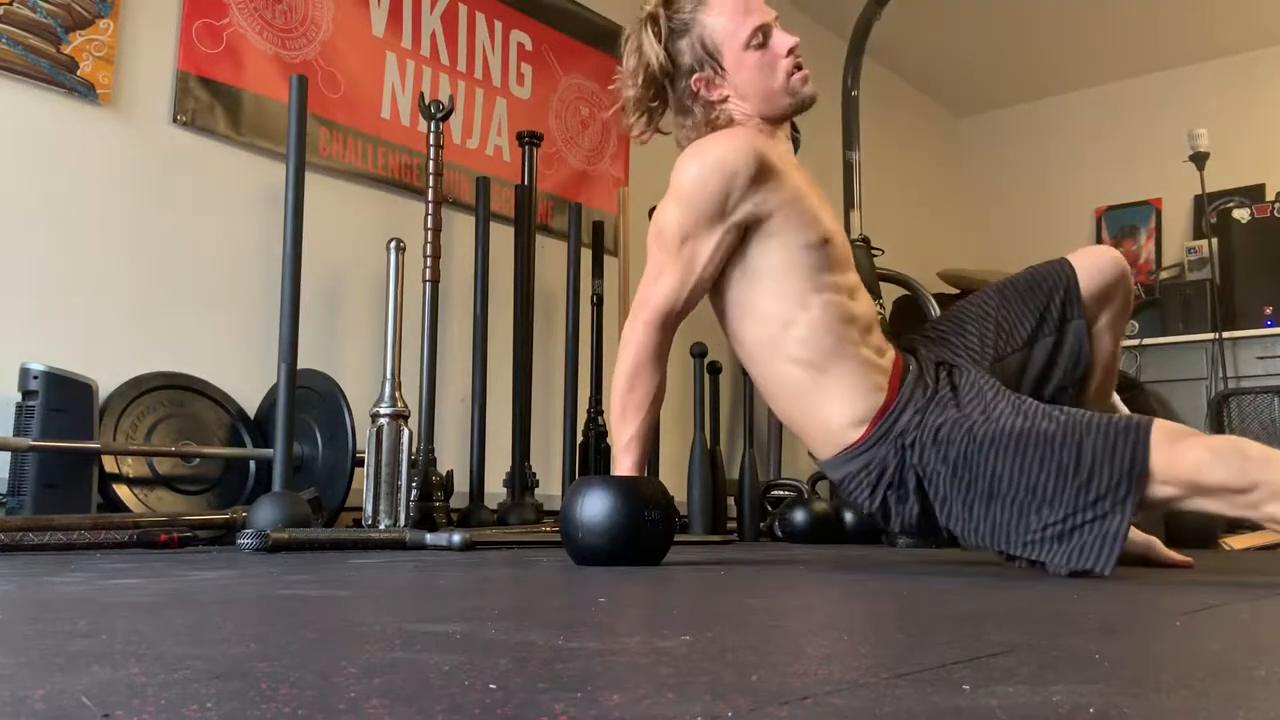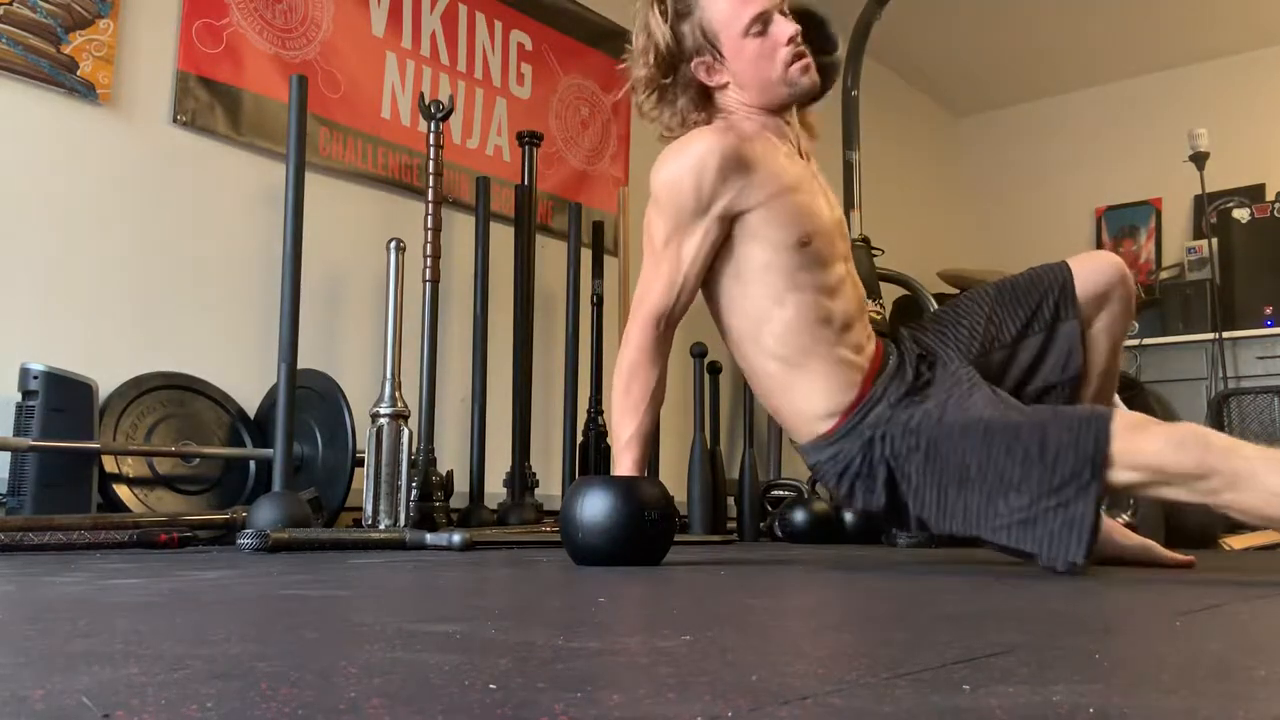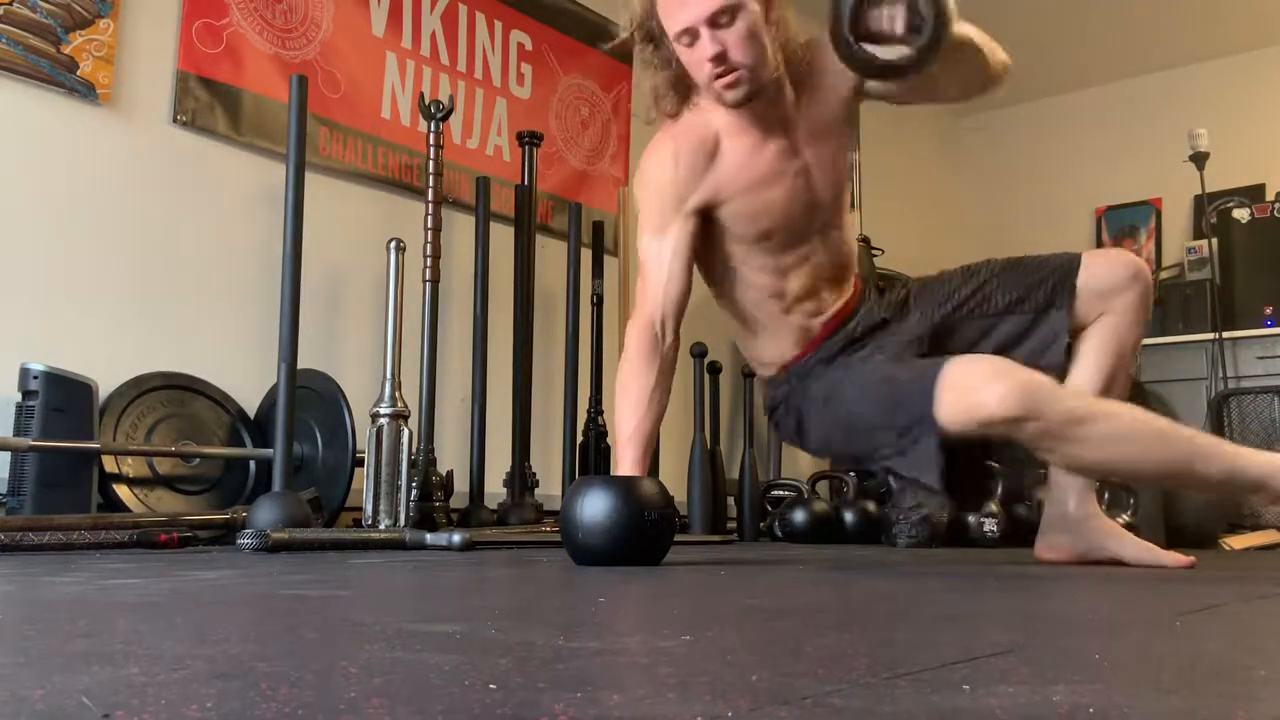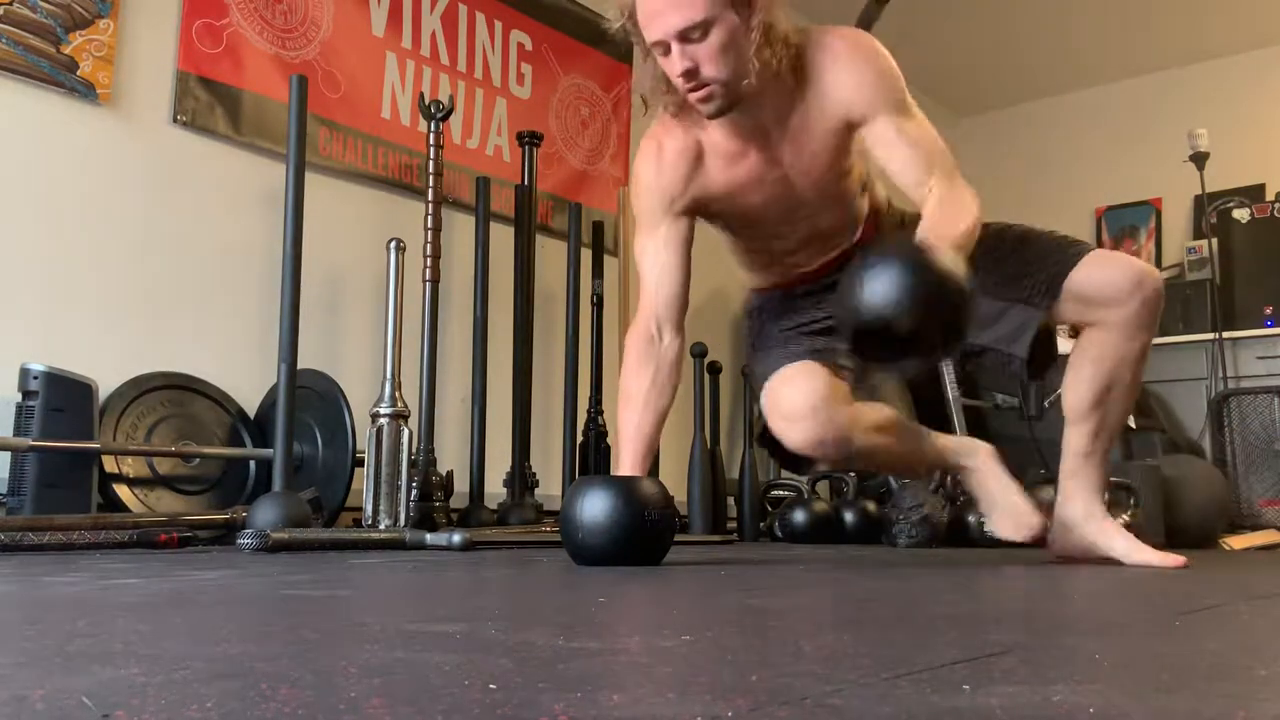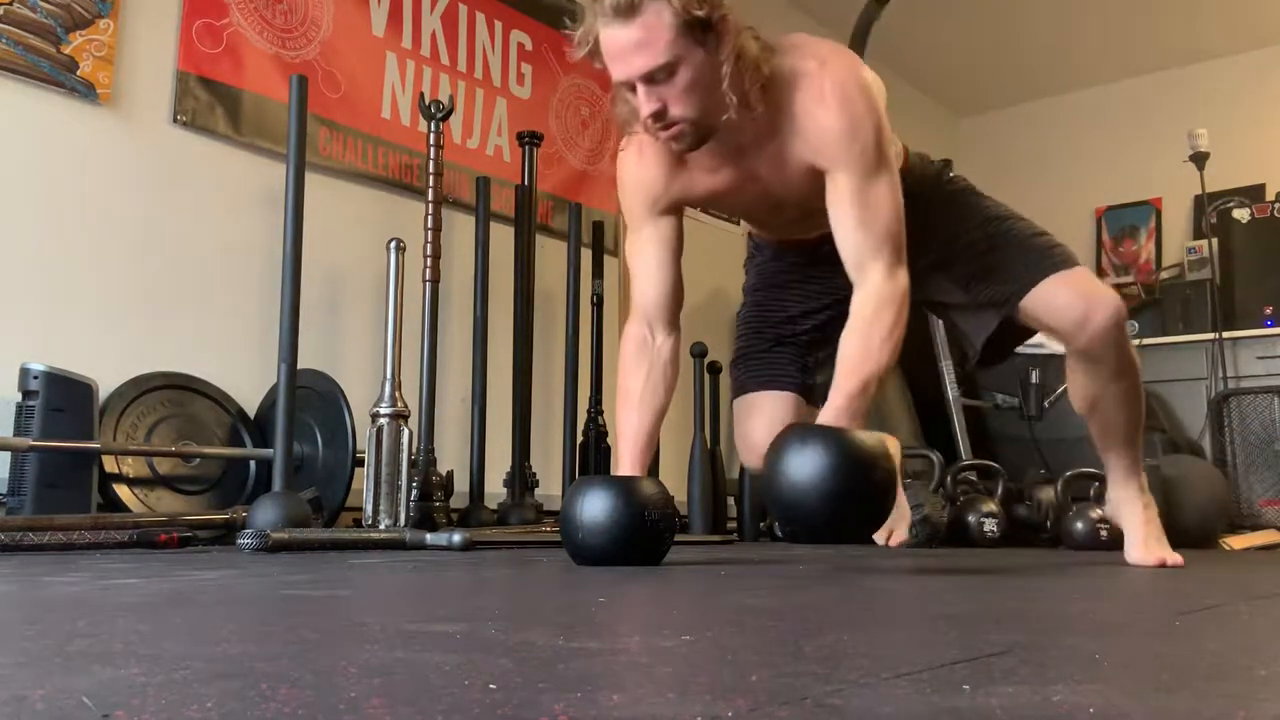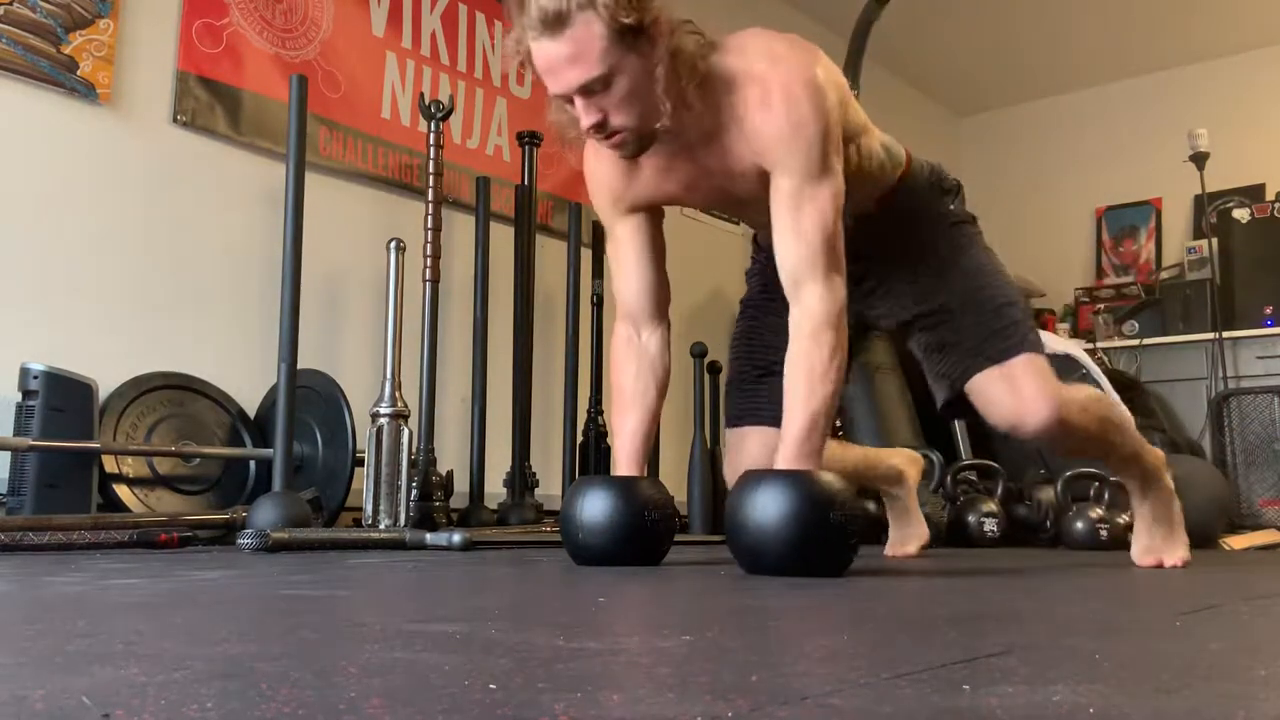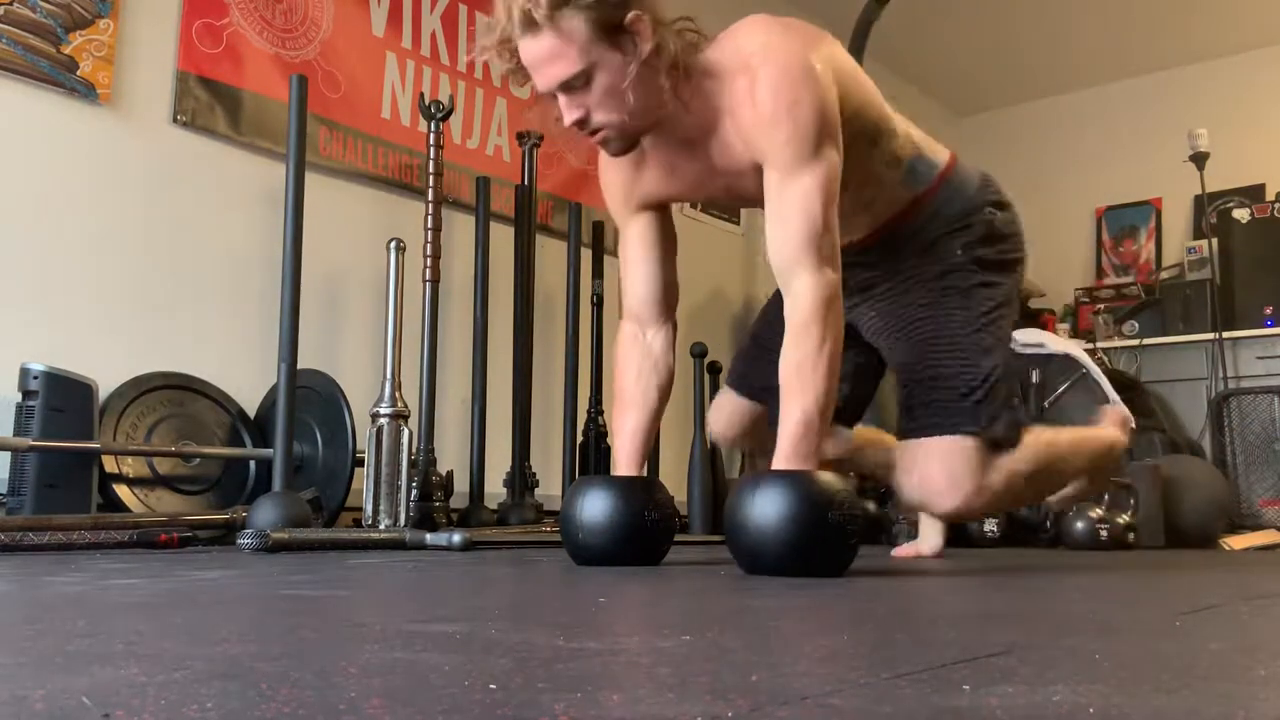
dt=0.3s
person 1, frame 1
left shoulder: (761, 158)
right shoulder: (726, 161)
right elbow: (650, 320)
right wrist: (626, 485)
left hip: (917, 378)
right hip: (904, 446)
left knee: (1103, 272)
right knee: (1210, 468)
left ankle: (1085, 512)
person 1, frame 2
left shoulder: (783, 136)
right shoulder: (707, 158)
right elbow: (652, 320)
left wrist: (803, 89)
right wrist: (626, 486)
left hip: (905, 367)
right hip: (881, 435)
left knee: (1104, 277)
right knee: (1173, 455)
left ankle: (1077, 513)
person 1, frame 3
left shoulder: (825, 71)
right shoulder: (681, 156)
left elbow: (989, 71)
right elbow: (654, 326)
right wrist: (629, 487)
left hip: (891, 313)
right hip: (814, 376)
left knee: (1121, 279)
right knee: (1002, 394)
left ankle: (1070, 516)
person 1, frame 4
left shoulder: (841, 62)
right shoulder: (669, 158)
left elbow: (950, 193)
right elbow: (656, 329)
left wrist: (933, 258)
right hip: (791, 302)
left knee: (1130, 286)
right knee: (805, 425)
left ankle: (1076, 510)
right ankle: (962, 460)
person 1, frame 5
left shoulder: (827, 91)
right shoulder: (647, 160)
left elbow: (882, 280)
right elbow: (651, 328)
left wrist: (836, 423)
left hip: (912, 202)
right hip: (790, 249)
left knee: (1093, 316)
right knee: (765, 451)
left ankle: (1129, 497)
person 1, frame 6
left shoulder: (778, 88)
right shoulder: (611, 163)
left elbow: (818, 295)
right elbow: (639, 327)
left wrist: (795, 473)
right wrist: (625, 486)
left hip: (907, 217)
right hip: (785, 248)
left knee: (1033, 412)
right knee: (751, 479)
left ankle: (1150, 481)
right ankle: (894, 472)
person 1, frame 7
left shoulder: (768, 76)
right shoulder: (631, 164)
left elbow: (813, 291)
right elbow: (646, 326)
left wrist: (790, 478)
right wrist: (622, 480)
left hip: (950, 229)
right hip: (862, 249)
left knee: (944, 489)
right knee: (730, 429)
left ankle: (1101, 443)
